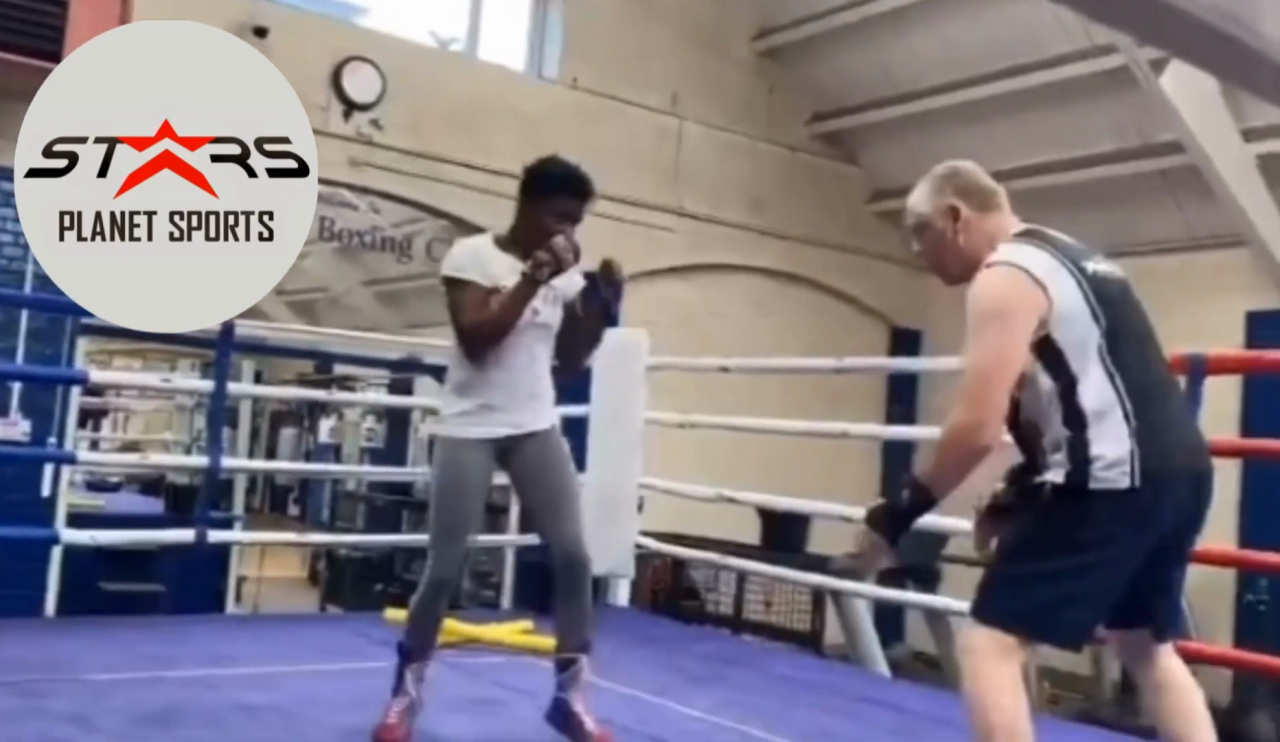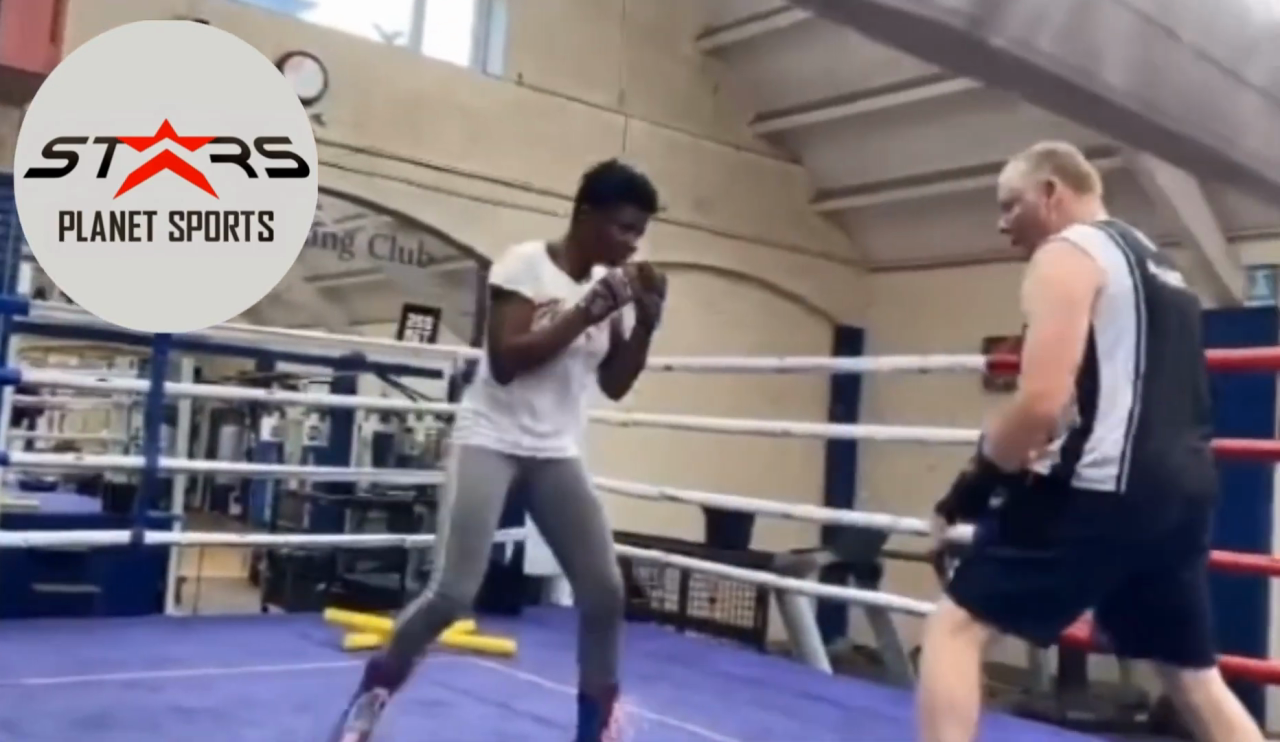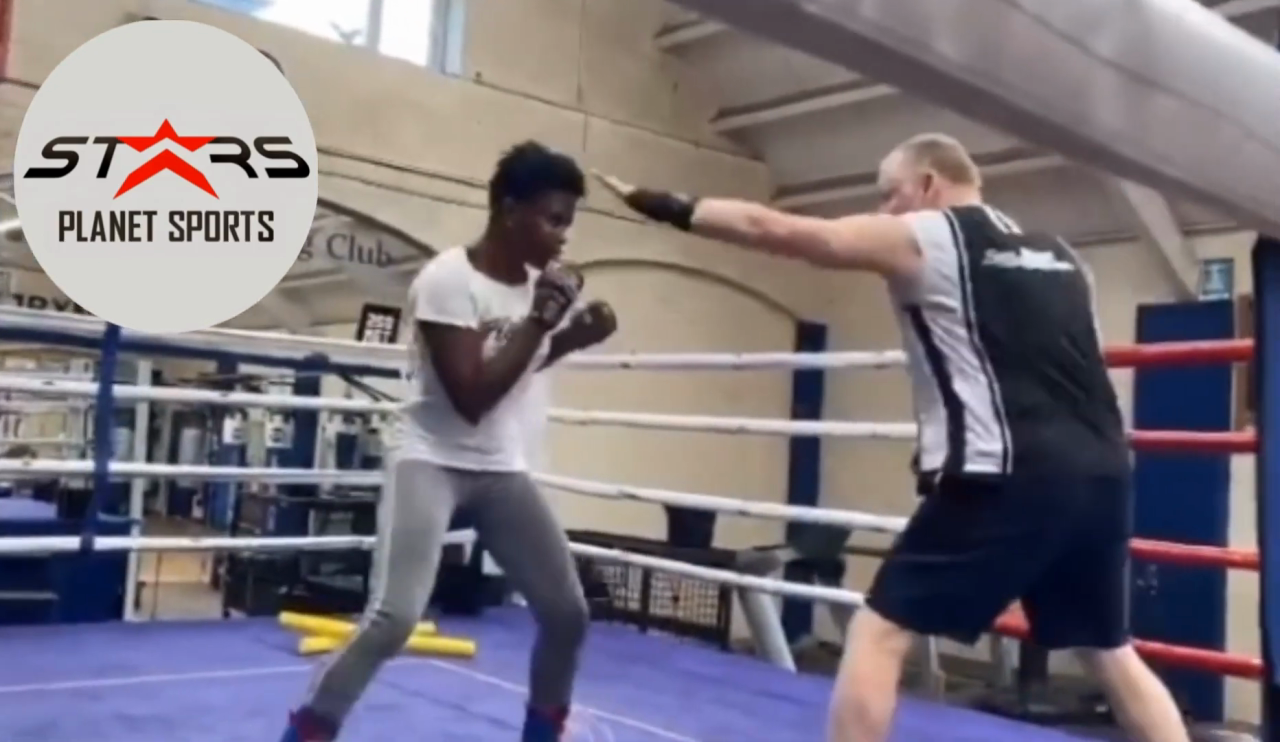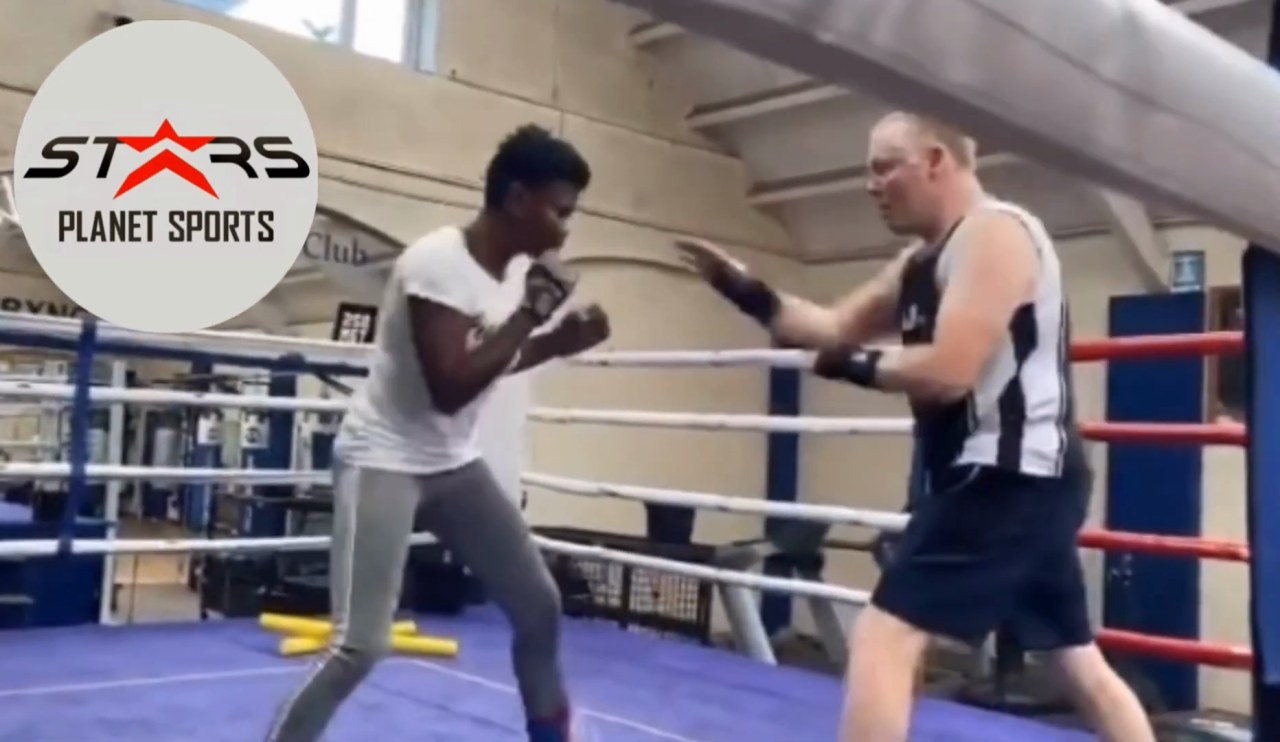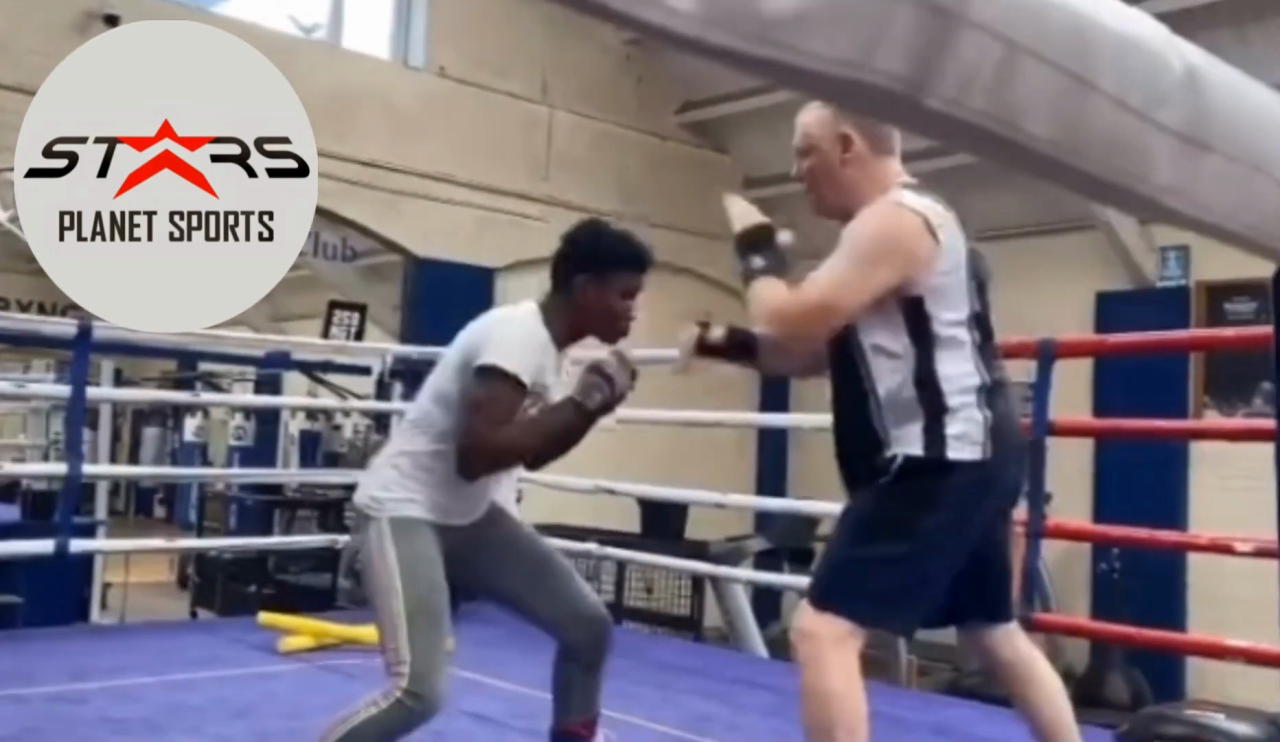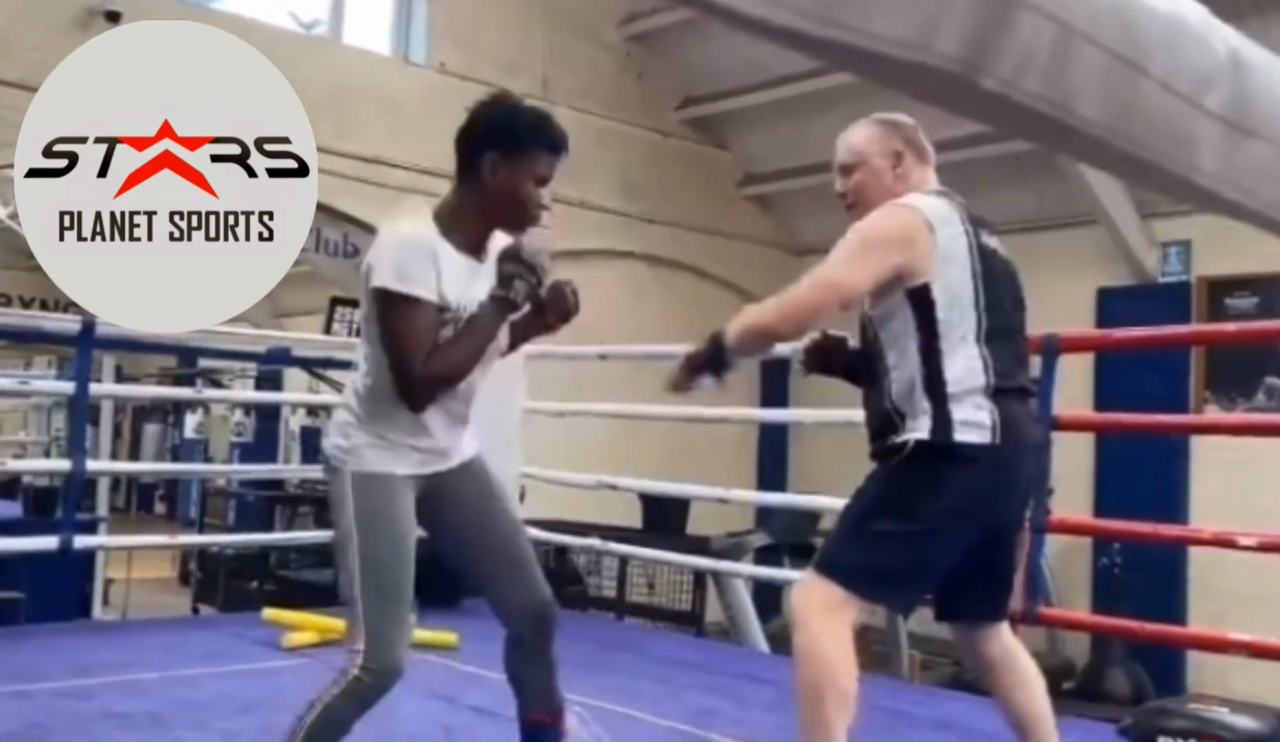
dt=0.4s
person 1, frame 1
left shoulder: (1004, 280)
right shoulder: (1070, 257)
left elbow: (974, 429)
left wrist: (894, 513)
right wrist: (1019, 502)
left hip: (1110, 480)
right hip: (1174, 470)
left knee: (989, 645)
right knee: (1145, 646)
person 1, frame 2
left shoulder: (1069, 255)
right shoulder: (1156, 270)
left elbow: (1039, 402)
left wrist: (975, 483)
right wrist: (1035, 468)
left hip: (1100, 489)
right hip: (1182, 493)
left knee: (954, 628)
right knee: (1193, 675)
person 1, frame 3
left shoulder: (916, 236)
right shoulder: (1056, 253)
left elbow: (766, 227)
left wrist: (662, 205)
left hip: (1009, 480)
right hip: (1097, 473)
left knee: (878, 635)
right knee: (1111, 655)
person 1, frame 4
left shoulder: (1000, 239)
right shoulder: (922, 259)
left elbow: (946, 375)
right elbow: (830, 331)
left wrist: (859, 363)
right wrist: (747, 291)
left hip: (1007, 480)
right hip: (1034, 481)
left knee: (884, 638)
right knee: (1075, 659)
person 1, frame 5
left shoulder: (897, 223)
right shoulder: (885, 227)
left elbow: (790, 327)
right elbow: (807, 353)
left wrist: (758, 252)
right wrist: (737, 344)
left hip: (934, 467)
right hip: (969, 462)
left knee: (821, 632)
right knee: (992, 633)
person 1, frame 6
left shoulder: (903, 223)
right shoulder: (975, 239)
left elbow: (790, 310)
left wrist: (716, 349)
right wrist: (863, 364)
left hip: (951, 453)
right hip: (1001, 454)
left knee: (821, 607)
right knee: (982, 627)
person 2, frame 1
left shoulder: (562, 274)
right shoulder: (471, 255)
left elbow: (568, 355)
right elbow: (477, 340)
left wrist: (599, 305)
right wrist: (536, 276)
left hip: (536, 427)
right hip: (467, 428)
left knee: (572, 554)
right knee: (445, 569)
left ankle: (569, 693)
right ankle: (407, 686)
person 2, frame 2
left shoulder: (610, 284)
right shoulder: (522, 264)
left elbow: (615, 385)
right elbow: (505, 360)
left wrist: (645, 319)
right wrist: (588, 309)
left hip: (556, 452)
right hip: (487, 442)
left knee: (605, 590)
right knee: (453, 592)
right ankle: (372, 695)
person 2, frame 3
left shoulder: (535, 277)
right shoulder: (447, 279)
right elbow: (472, 397)
left wrist: (573, 334)
right wrist: (539, 318)
left hip: (501, 468)
right hip: (429, 460)
left knee: (568, 615)
right knee: (396, 615)
person 2, frame 4
left shoulder: (509, 271)
right shoulder: (437, 260)
right elbow: (452, 386)
left wrist: (560, 337)
right wrist: (531, 309)
left hip: (451, 463)
right hip: (380, 459)
left knee: (538, 607)
right knee: (359, 645)
person 2, frame 5
left shoulder: (549, 347)
right shoulder: (515, 337)
left elbow: (528, 449)
right elbow: (477, 456)
left wrist: (593, 403)
right wrist: (582, 403)
left hip: (468, 514)
right hip: (400, 511)
left knee: (589, 624)
right knee: (419, 690)
person 2, frame 6
left shoulder: (502, 249)
right shoulder: (407, 252)
right elbow: (418, 387)
left wrist: (540, 320)
right wrist: (507, 302)
left hip: (451, 459)
right hip: (375, 463)
left knee: (532, 608)
right knee: (380, 659)
